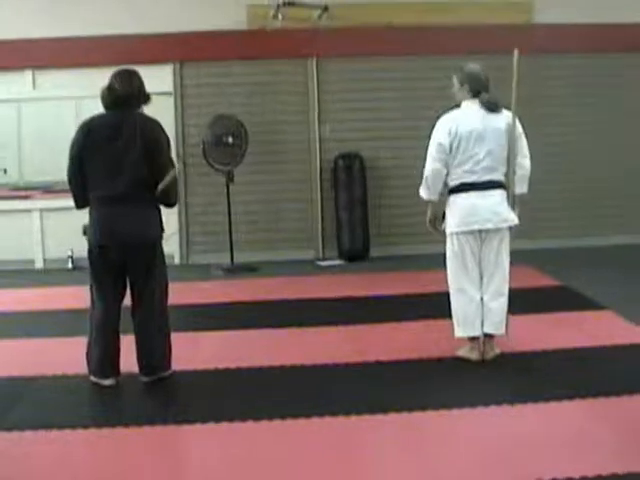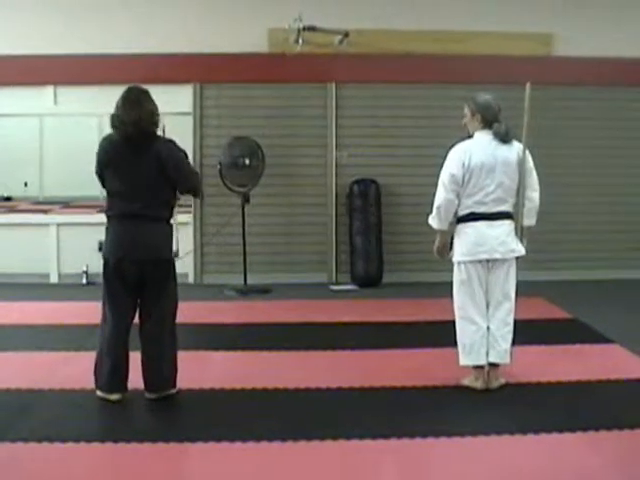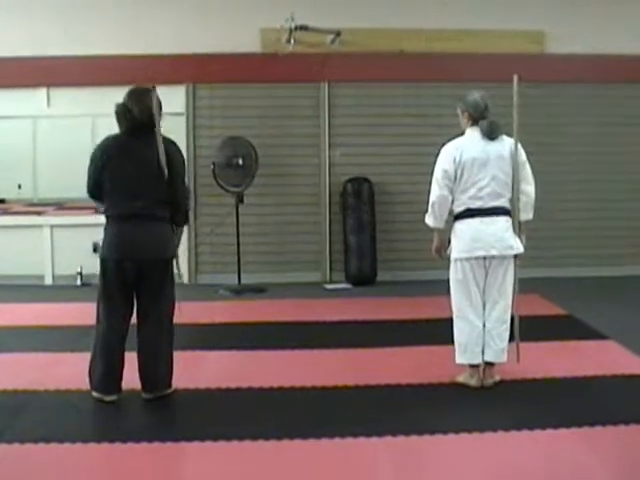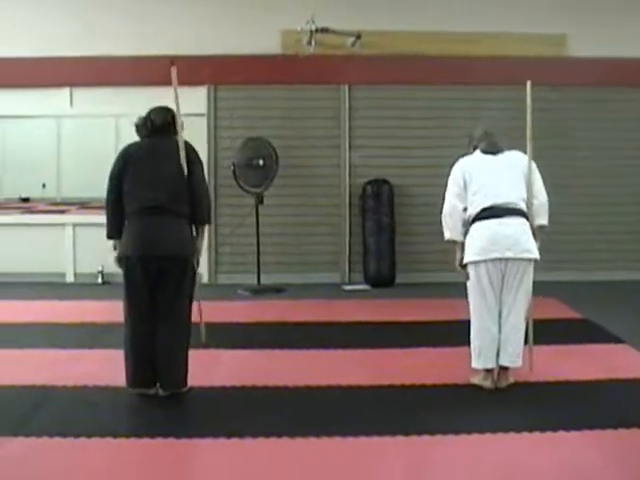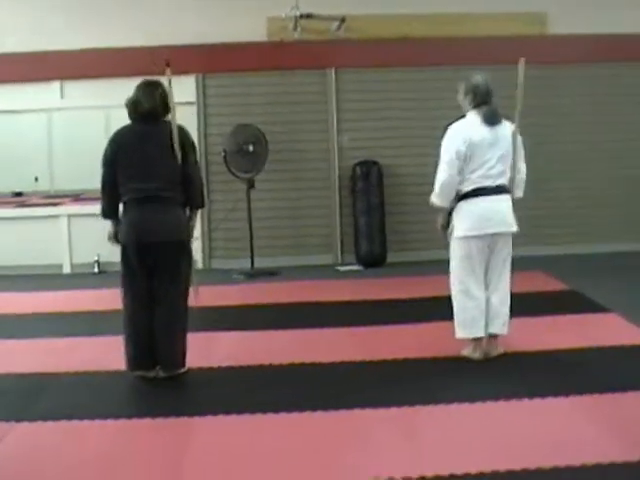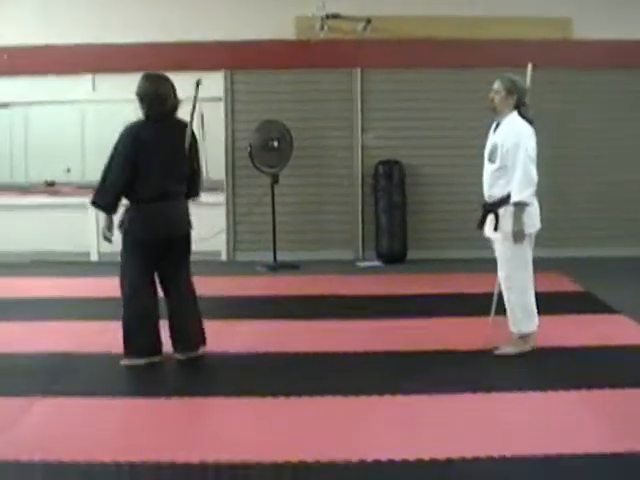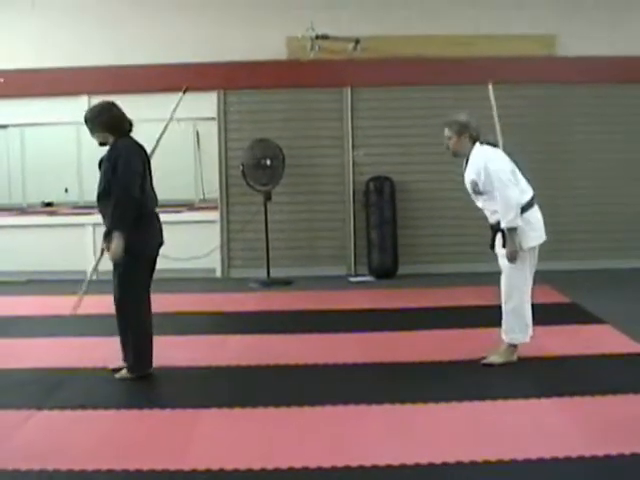
dt=0.7s
person 1, frame 1
left shoulder: (88, 129)
right shoulder: (150, 128)
left elbow: (75, 178)
right elbow: (166, 180)
right wrist: (168, 199)
left hip: (103, 224)
right hip: (142, 223)
left knee: (104, 300)
right knee: (149, 299)
left ankle: (102, 370)
right ankle: (154, 367)
person 1, frame 2
left shoulder: (108, 147)
right shoulder: (165, 150)
right elbow: (194, 186)
left hip: (119, 239)
right hip: (156, 240)
left knee: (116, 315)
right knee: (158, 316)
left ankle: (110, 384)
right ankle: (159, 384)
person 1, frame 3
left shoulder: (106, 148)
right shoulder: (167, 148)
left elbow: (94, 192)
right elbow: (180, 198)
right wrist: (174, 228)
left hip: (117, 238)
right hip: (156, 239)
left knee: (112, 316)
right knee: (156, 316)
left ankle: (105, 385)
right ankle: (156, 384)
person 1, frame 4
left shoulder: (128, 153)
right shoulder: (185, 151)
left elbow: (113, 200)
right elbow: (200, 197)
left wrist: (118, 241)
right wrist: (199, 238)
left hip: (137, 237)
right hip: (177, 237)
left knee: (139, 313)
right knee: (174, 312)
left ankle: (142, 381)
right ankle: (171, 382)
person 1, frame 5
left shoulder: (120, 138)
right shoulder: (178, 135)
left elbow: (108, 184)
right elbow: (193, 181)
left wrist: (114, 222)
right wrist: (191, 217)
left hip: (134, 223)
right hip: (172, 222)
left knee: (136, 296)
right knee: (171, 295)
left ankle: (142, 363)
right ankle: (171, 363)
person 1, frame 6
left shoulder: (134, 133)
right shoulder: (183, 130)
left elbow: (117, 176)
right elbow: (194, 174)
left wrist: (108, 215)
left hip: (144, 217)
right hip: (177, 215)
left knee: (138, 284)
right knee: (179, 280)
left ankle: (144, 350)
right ankle: (190, 343)
person 1, frame 7
left shoulder: (124, 151)
right shoulder: (124, 148)
left elbow: (126, 198)
left wrist: (118, 237)
right wrist: (116, 234)
left hip: (136, 236)
right hip: (139, 233)
left knee: (132, 299)
right knee: (128, 297)
left ankle: (138, 364)
right ankle: (134, 358)
person 2, frame 1
left shoulder: (450, 121)
right shoulder: (507, 119)
left elbow: (435, 168)
right elbow: (522, 163)
left wrist: (432, 205)
right wrist: (514, 199)
left hip: (462, 206)
right hip: (496, 203)
left knee: (464, 277)
right knee: (496, 274)
left ankle: (473, 343)
right ankle: (490, 342)
person 2, frame 2
left shoulder: (462, 151)
right shoulder: (518, 151)
left elbow: (446, 198)
right elbow: (531, 196)
left wrist: (441, 235)
right wrist: (522, 230)
left hip: (470, 235)
right hip: (504, 234)
left knee: (471, 306)
right knee: (502, 304)
left ankle: (478, 373)
right ankle: (494, 372)
person 2, frame 3
left shoulder: (454, 148)
right shoulder: (511, 146)
left elbow: (440, 196)
right elbow: (526, 191)
left wrist: (438, 234)
right wrist: (520, 228)
left hip: (468, 232)
right hip: (501, 230)
left knee: (467, 304)
right knee: (499, 302)
left ankle: (473, 370)
right ankle: (490, 369)
person 2, frame 4
left shoulder: (464, 164)
right shoulder: (521, 159)
left elbow: (452, 208)
right elbow: (540, 200)
left wrist: (459, 247)
right wrist: (535, 235)
left hip: (483, 235)
right hip: (518, 233)
left knee: (484, 307)
right knee: (514, 306)
left ankle: (486, 371)
right ankle: (504, 371)
person 2, frame 5
left shoulder: (459, 130)
right shoulder: (508, 129)
left elbow: (447, 177)
right elbow: (519, 171)
left wrist: (443, 212)
left hip: (471, 211)
right hip: (501, 208)
left knee: (467, 280)
right knee: (498, 277)
left ankle: (475, 342)
right ankle: (493, 341)
person 2, frame 6
left shoulder: (519, 130)
right shoulder: (499, 127)
left elbow: (524, 176)
left wrist: (517, 219)
left hip: (513, 213)
right hip: (502, 212)
left knee: (515, 276)
right knee: (513, 275)
left ankle: (523, 338)
right ankle: (523, 333)
person 2, frame 7
left shoulder: (486, 159)
right shoulder: (473, 160)
left elbow: (508, 199)
left wrist: (512, 241)
right wrist: (505, 237)
left hip: (521, 226)
right hip: (511, 226)
left knee: (515, 288)
right knee: (514, 287)
left ankle: (511, 347)
right ankle: (512, 342)
